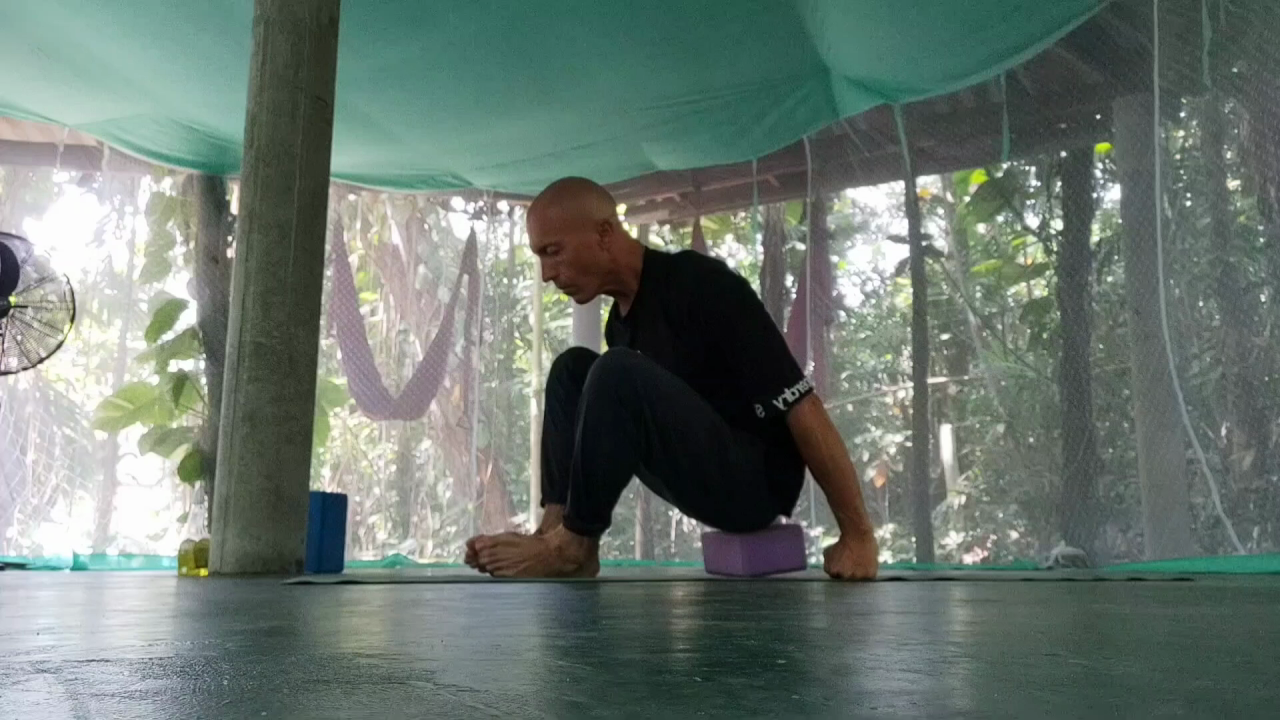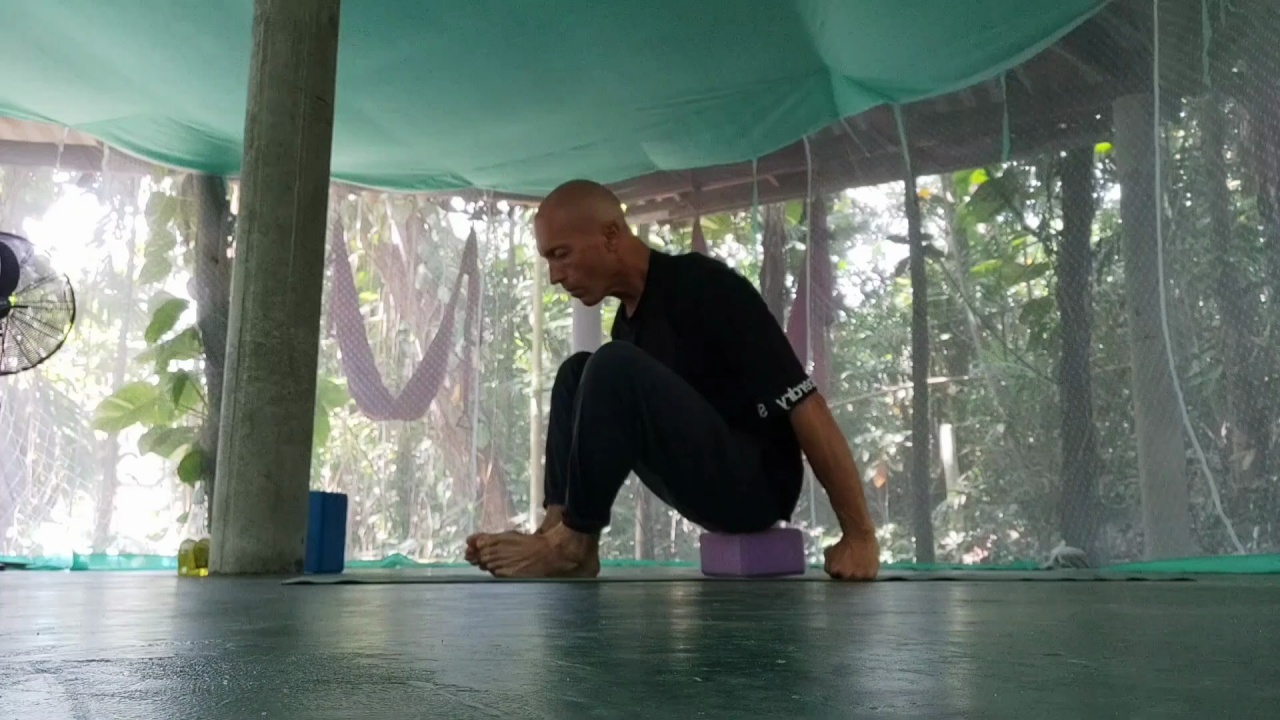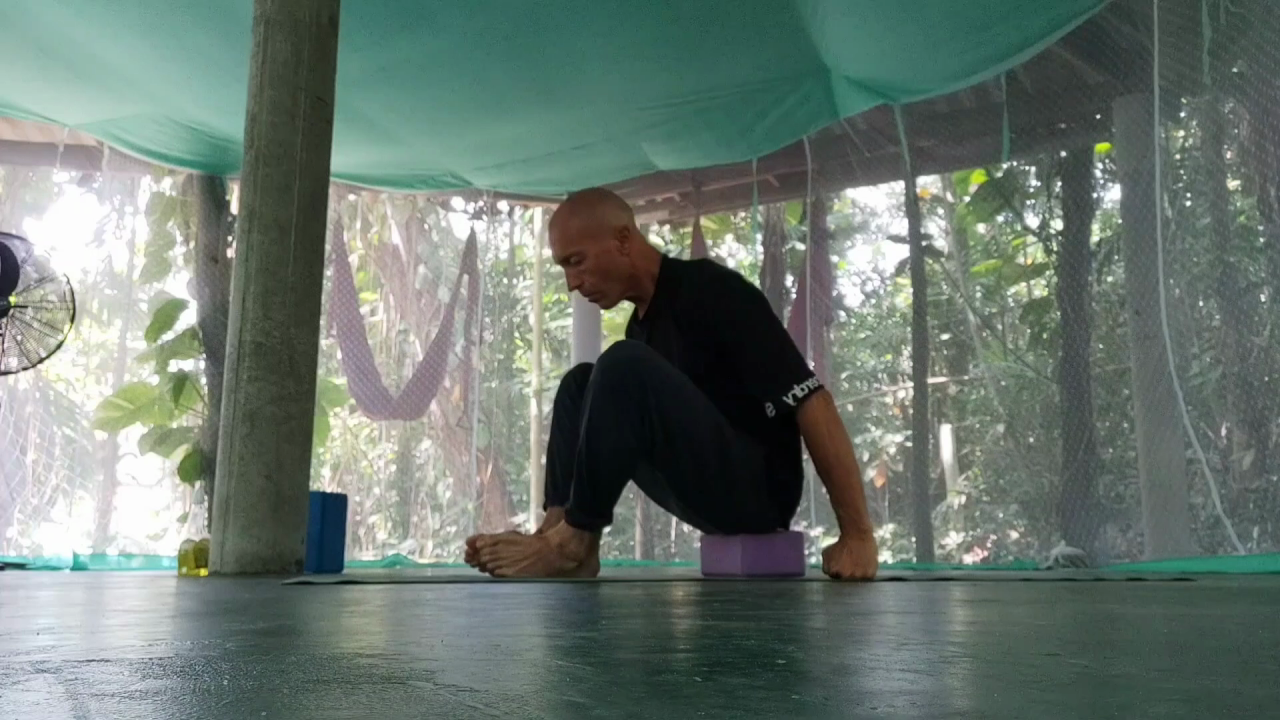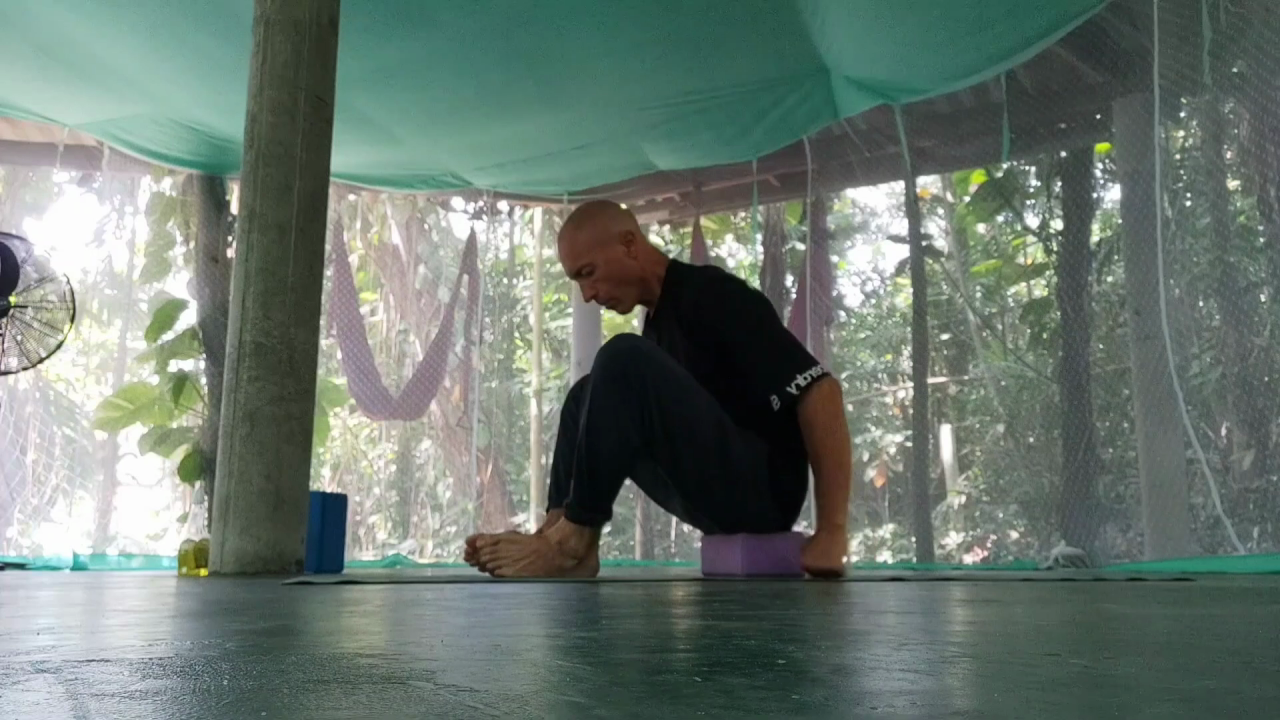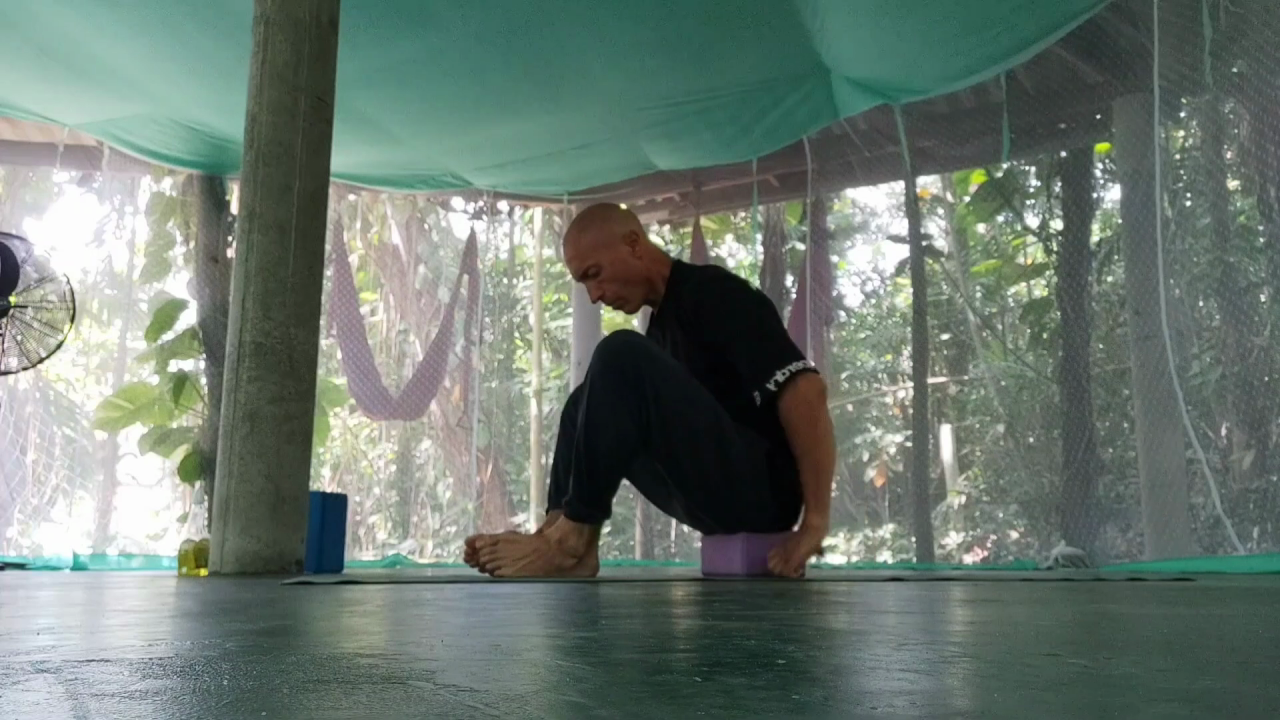
dt=0.2s
person 1, frame 1
left shoulder: (701, 288)
right shoulder: (619, 321)
left elbow: (799, 405)
left wrist: (857, 535)
left hip: (757, 484)
right hip: (704, 479)
left knee: (617, 375)
right knee: (572, 370)
left ankle: (573, 545)
right ankle: (560, 528)
person 1, frame 2
left shoulder: (705, 290)
right shoulder: (626, 322)
left elbow: (804, 405)
left wrist: (859, 535)
left hip: (756, 486)
right hip: (704, 486)
left knee: (615, 369)
right knee: (578, 374)
left ankle: (572, 543)
right ankle: (560, 527)
person 1, frame 3
left shoulder: (712, 294)
right shoulder: (640, 325)
left elbow: (811, 401)
left wrist: (856, 534)
left hip: (757, 491)
right hip: (704, 491)
left knee: (624, 368)
right knee: (582, 384)
left ankle: (573, 542)
right ankle: (560, 528)
person 1, frame 4
left shoulder: (714, 297)
right shoulder: (656, 325)
left elbow: (819, 390)
left wrist: (832, 527)
left hip: (760, 491)
right hip: (710, 492)
left knee: (623, 363)
right knee: (590, 394)
left ankle: (573, 539)
right ankle: (561, 529)
person 1, frame 5
left shoulder: (715, 295)
right shoulder: (661, 323)
left elbow: (805, 389)
left wrist: (814, 522)
left hip: (758, 489)
right hip: (709, 492)
left knee: (620, 357)
right knee: (591, 400)
left ankle: (573, 538)
right ankle: (560, 528)
